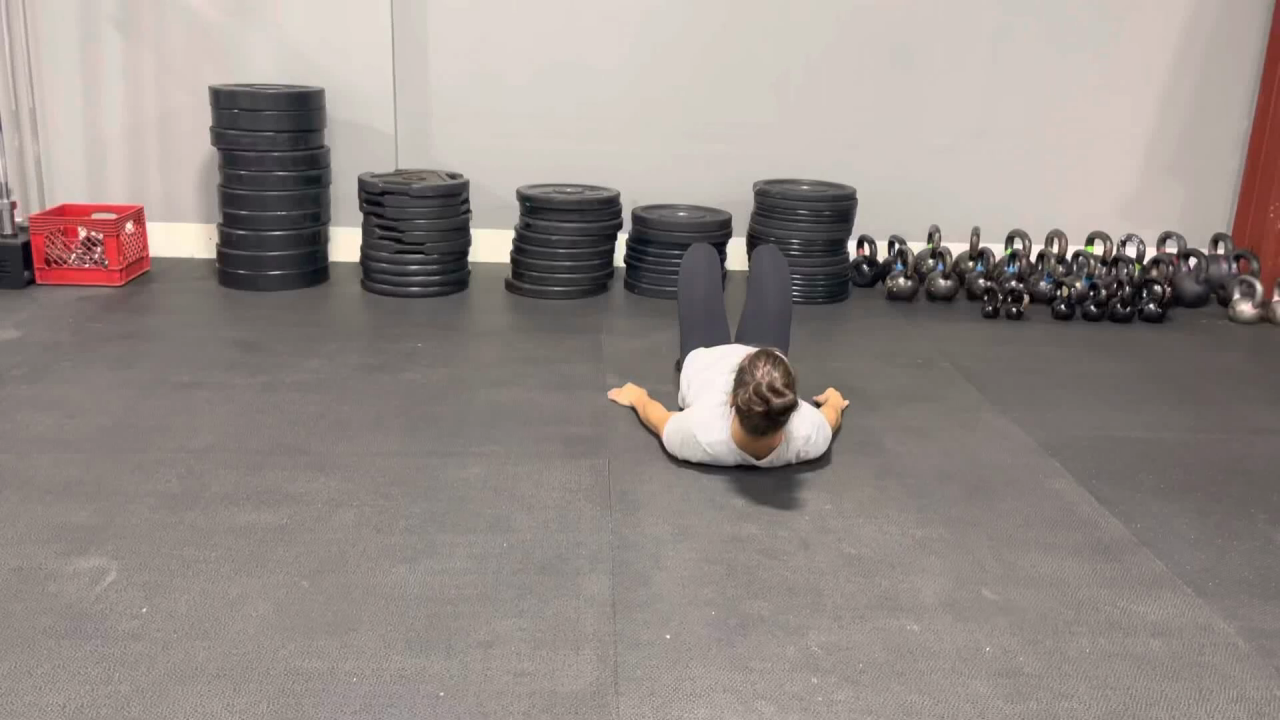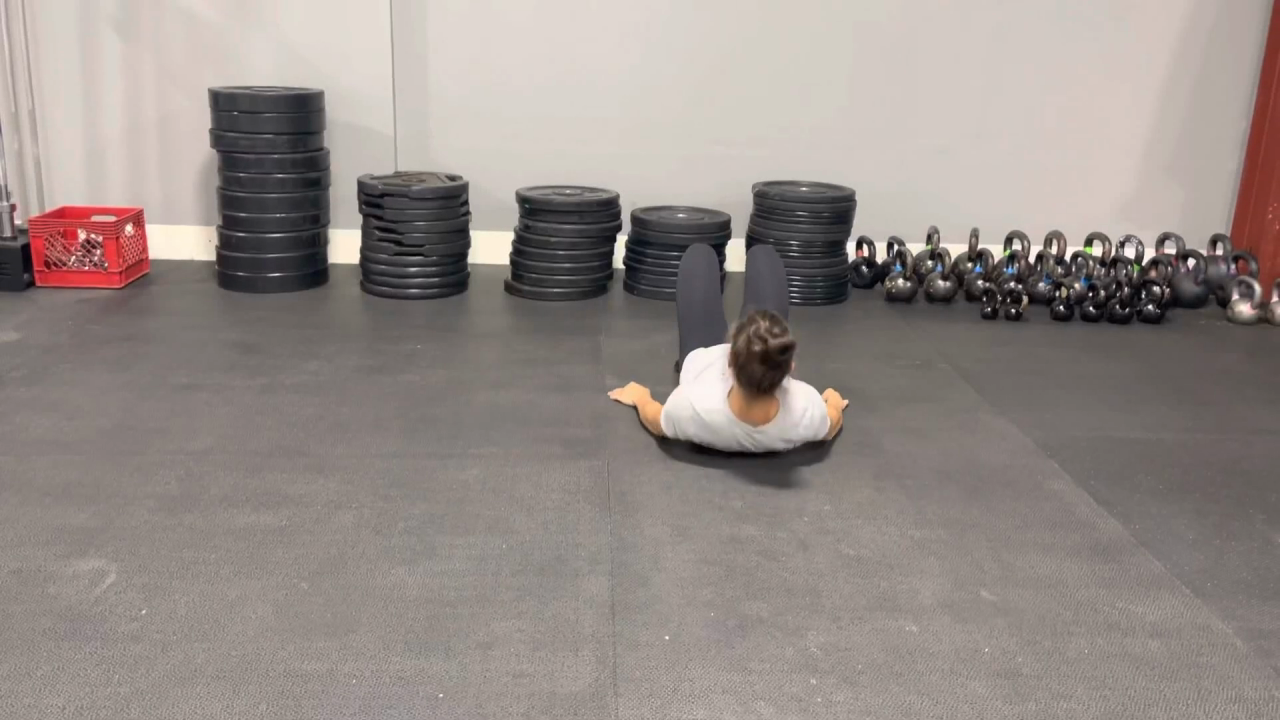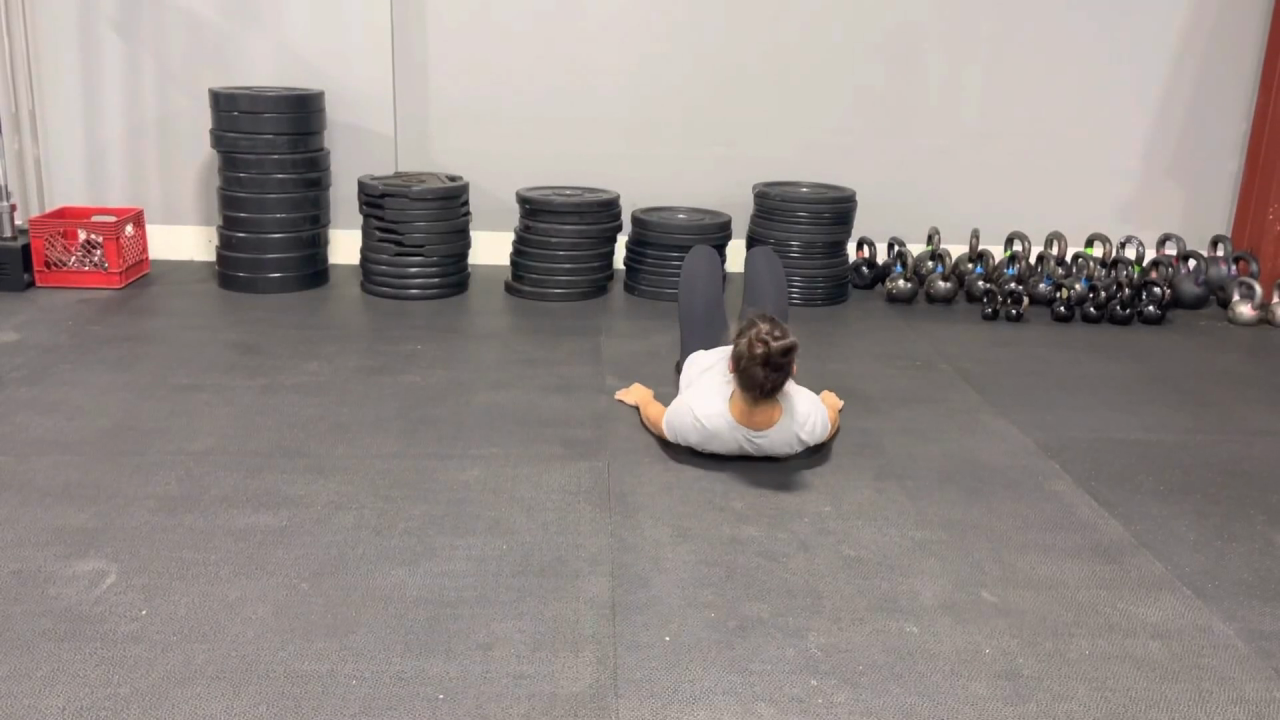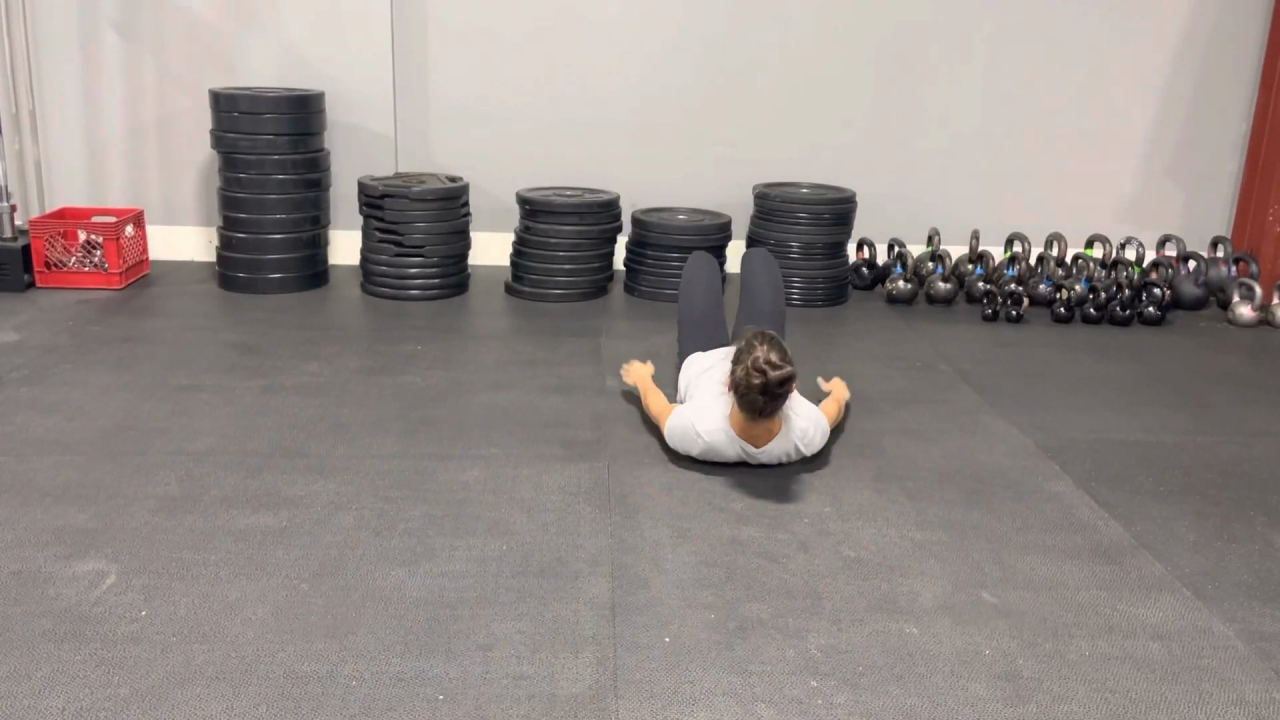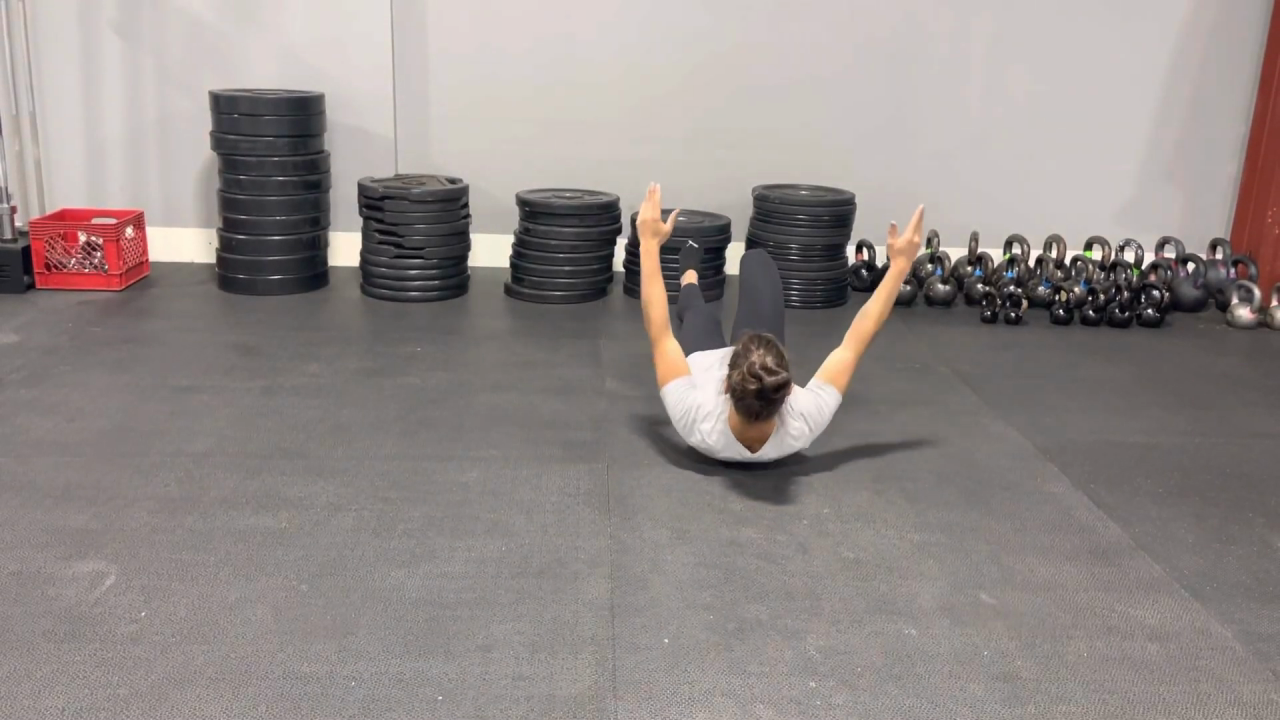
dt=0.5s
person 1, frame 1
left shoulder: (698, 437)
right shoulder: (809, 440)
left elbow: (658, 419)
left wrist: (636, 397)
right wrist: (834, 401)
left knee: (701, 253)
right knee: (767, 255)
person 1, frame 2
left shoulder: (693, 405)
right shoulder: (806, 409)
left elbow: (657, 426)
right elbow: (831, 428)
left wrist: (638, 396)
right wrist: (833, 402)
left knee: (700, 253)
right knee: (762, 254)
person 1, frame 3
left shoulder: (694, 413)
right shoulder: (808, 419)
left elbow: (658, 425)
left wrist: (641, 397)
right wrist: (829, 404)
left knee: (702, 256)
right knee: (761, 257)
person 1, frame 4
left shoulder: (696, 431)
right shoulder: (805, 434)
left elbow: (657, 406)
right elbow: (832, 411)
left wrist: (643, 381)
right wrist: (839, 393)
left knee: (702, 261)
right knee: (759, 257)
person 1, frame 5
left shoulder: (700, 427)
right shoulder: (800, 429)
left elbow: (660, 336)
right elbow: (855, 344)
left wrist: (649, 243)
right wrist: (899, 264)
right knee: (756, 261)
left ankle: (689, 282)
